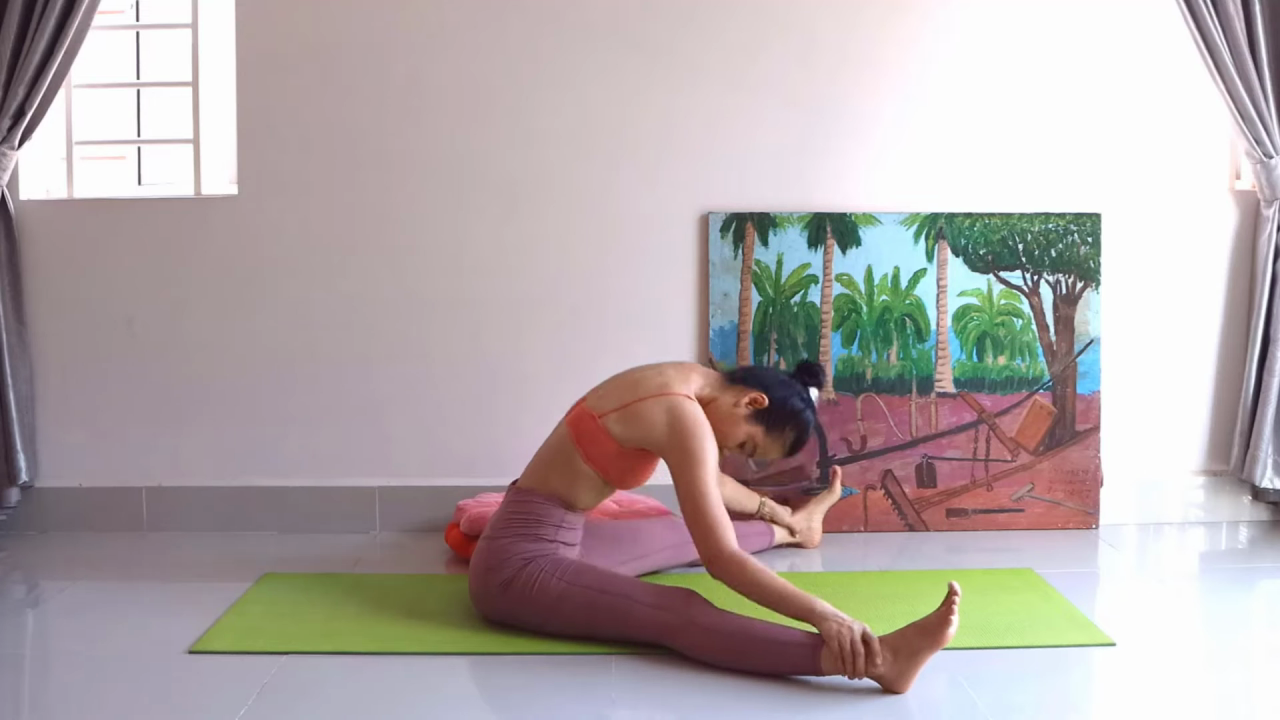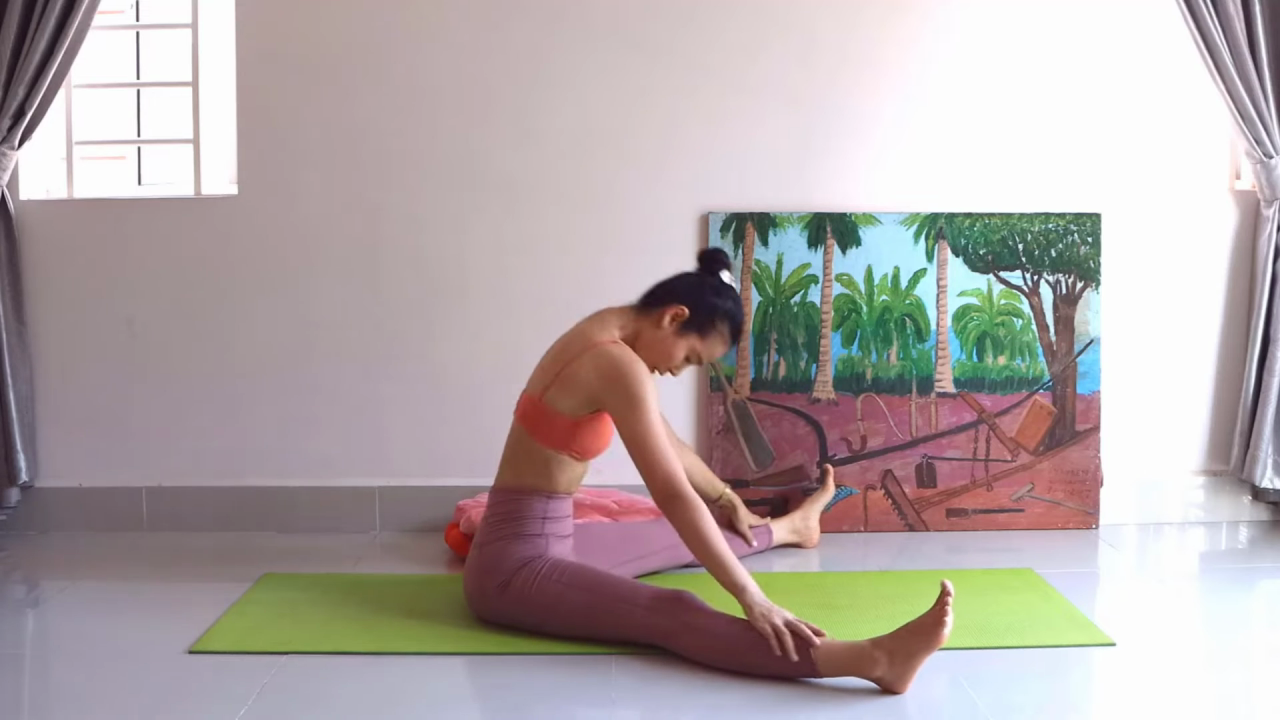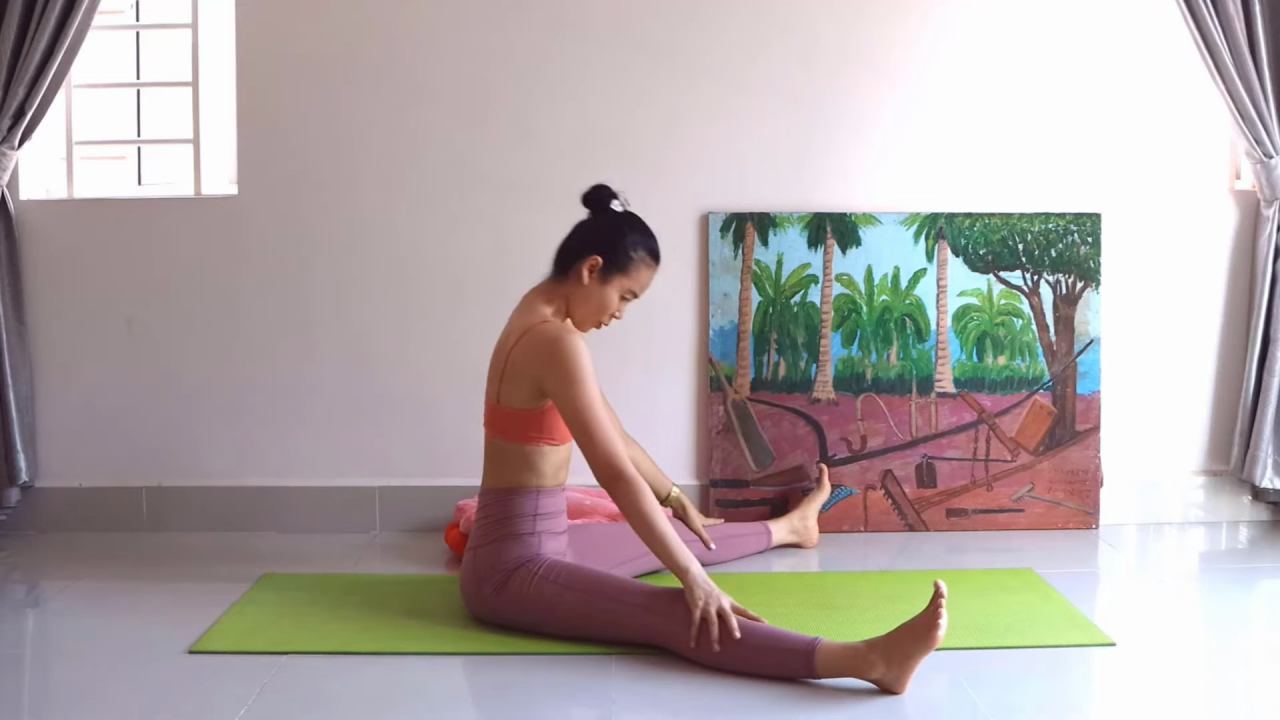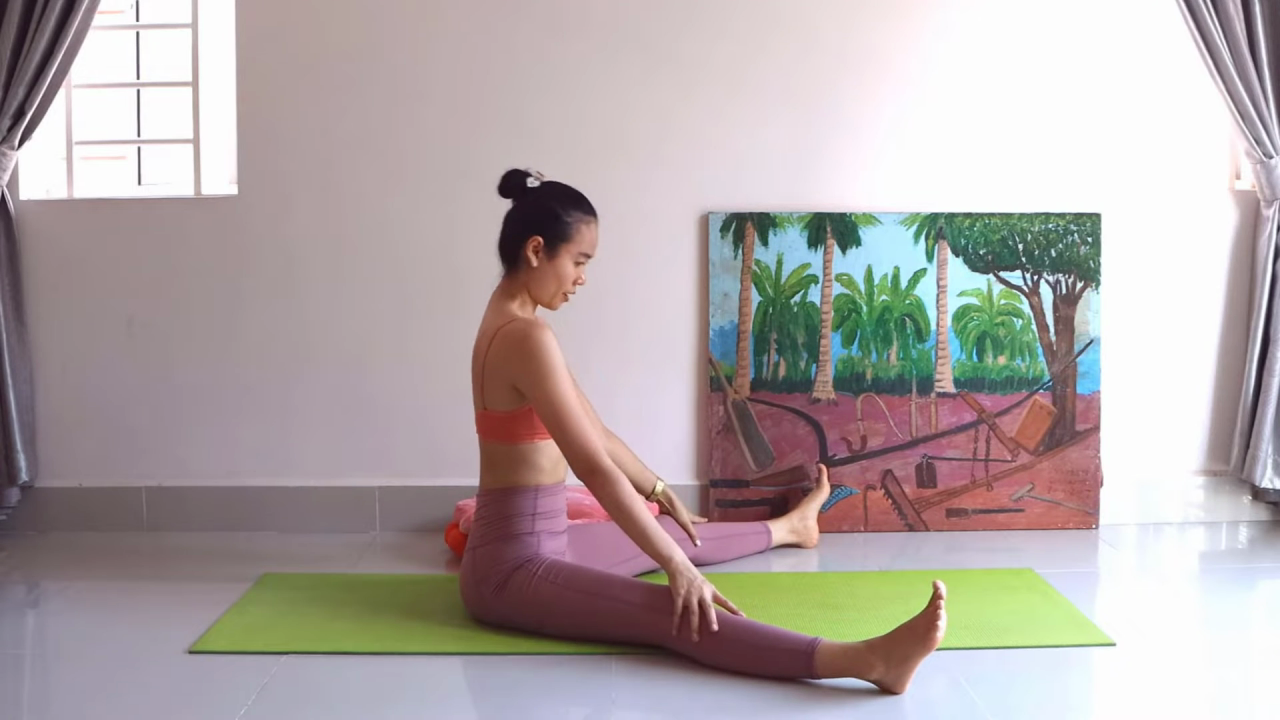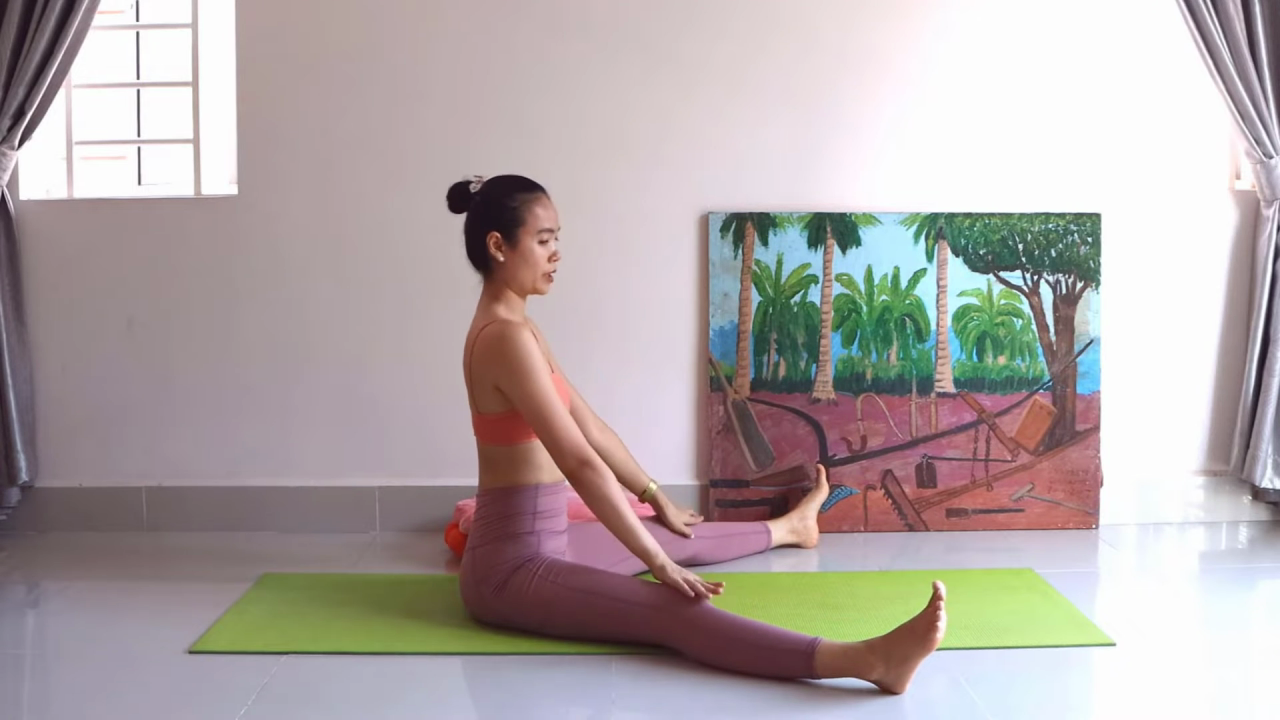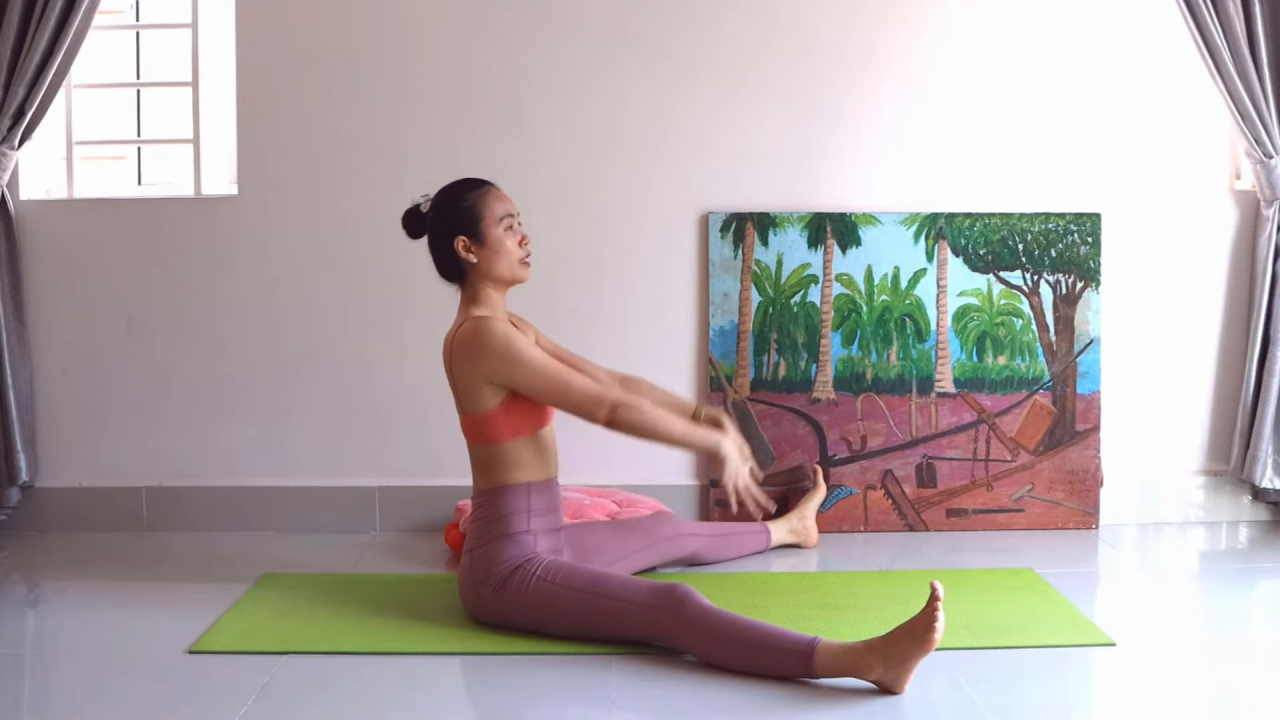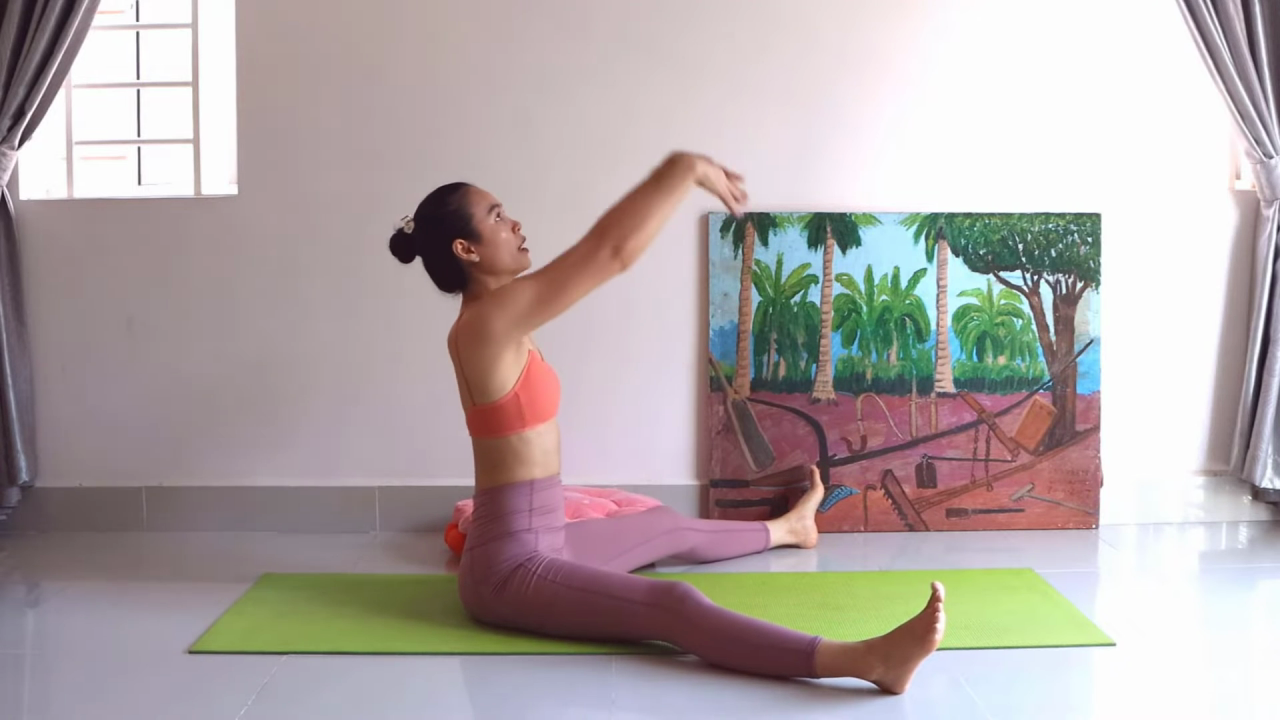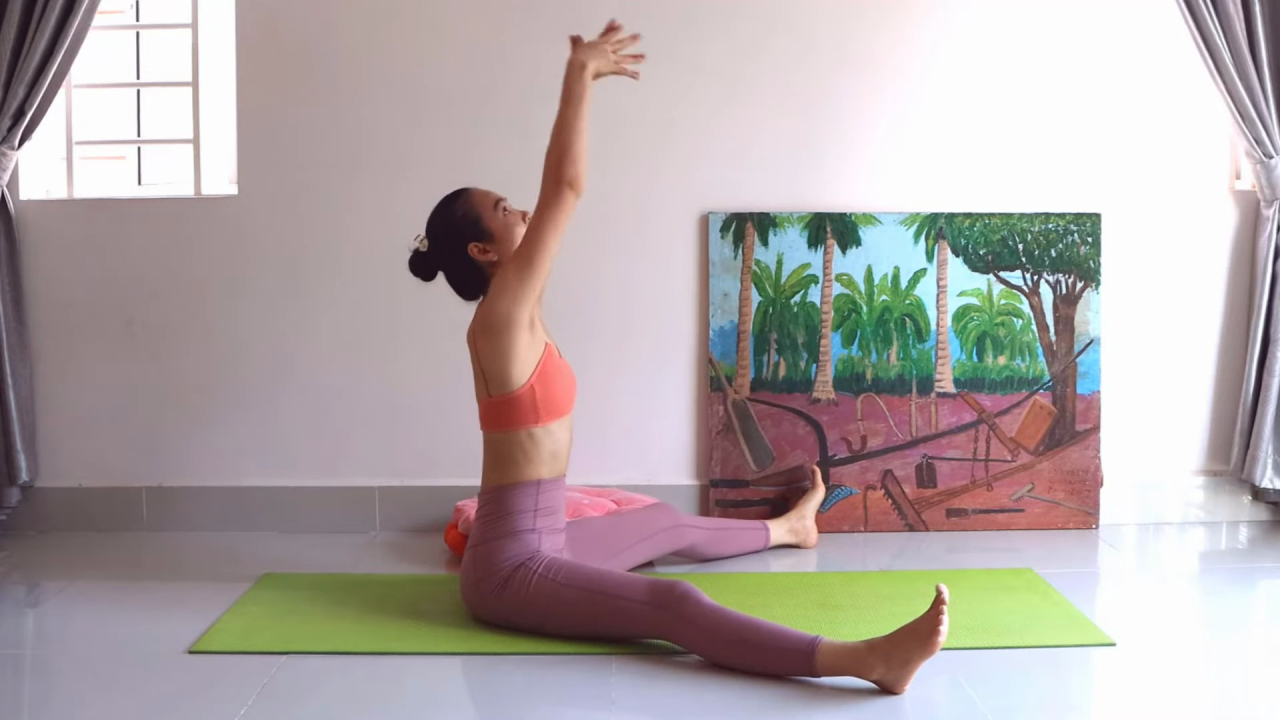
dt=0.4s
person 1, frame 1
left shoulder: (687, 383)
right shoulder: (686, 417)
left elbow: (703, 482)
right elbow: (720, 560)
left wrist: (768, 511)
right wrist: (823, 615)
left hip: (549, 542)
right hip: (520, 564)
left knee: (686, 532)
right knee: (679, 612)
left ankle: (792, 530)
right ankle: (875, 663)
person 1, frame 2
left shoulder: (607, 336)
right shoulder: (619, 366)
left elbow: (664, 444)
right elbow: (674, 496)
left wrist: (728, 501)
right wrist: (753, 599)
left hip: (546, 542)
right hip: (516, 567)
left knee: (680, 539)
right knee: (675, 614)
left ankle: (787, 527)
right ankle: (870, 660)
person 1, frame 3
left shoulder: (539, 321)
right shoulder: (556, 342)
left elbow: (614, 437)
right elbow: (616, 475)
left wrist: (678, 501)
right wrist: (693, 578)
left hip: (543, 540)
right hip: (512, 568)
left knee: (673, 535)
right knee: (674, 614)
left ankle: (788, 527)
right ankle: (870, 661)
person 1, frame 4
left shoulder: (512, 323)
right shoulder: (527, 338)
left elbow: (595, 434)
right elbow: (594, 467)
left wrist: (664, 496)
right wrist: (677, 567)
left hip: (541, 540)
right hip: (511, 567)
left knee: (677, 533)
right knee: (674, 614)
left ankle: (788, 528)
right ankle: (870, 660)
person 1, frame 5
left shoulder: (512, 327)
right shoulder: (506, 338)
left elbow: (590, 426)
right elbow: (580, 462)
left wrist: (655, 496)
right wrist: (657, 562)
left hip: (542, 541)
right hip: (511, 567)
left knee: (672, 535)
right knee: (675, 611)
left ankle: (789, 528)
right ankle: (869, 660)
person 1, frame 6
left shoulder: (507, 327)
right shoulder: (483, 337)
left elbow: (607, 382)
right elbow: (610, 406)
left wrist: (706, 420)
right wrist: (713, 445)
left hip: (541, 540)
right hip: (508, 567)
left knee: (668, 531)
right knee: (673, 608)
left ankle: (785, 527)
right ankle: (869, 660)
person 1, frame 7
left shoulder: (501, 318)
right shoulder: (486, 324)
left elbow: (599, 250)
right elbow: (611, 255)
left wrist: (677, 175)
right wrist: (682, 173)
left hip: (539, 540)
right hip: (511, 569)
left knee: (664, 525)
right knee: (672, 605)
left ankle: (782, 528)
right ankle: (868, 660)
person 1, frame 8
left shoulder: (514, 316)
right shoulder: (500, 316)
left elbow: (558, 193)
right elbow: (565, 188)
left wrist: (579, 79)
right wrist: (578, 77)
left hip: (538, 539)
right hip: (511, 566)
left knee: (666, 523)
right knee: (676, 606)
left ankle: (785, 527)
right ankle: (868, 660)
